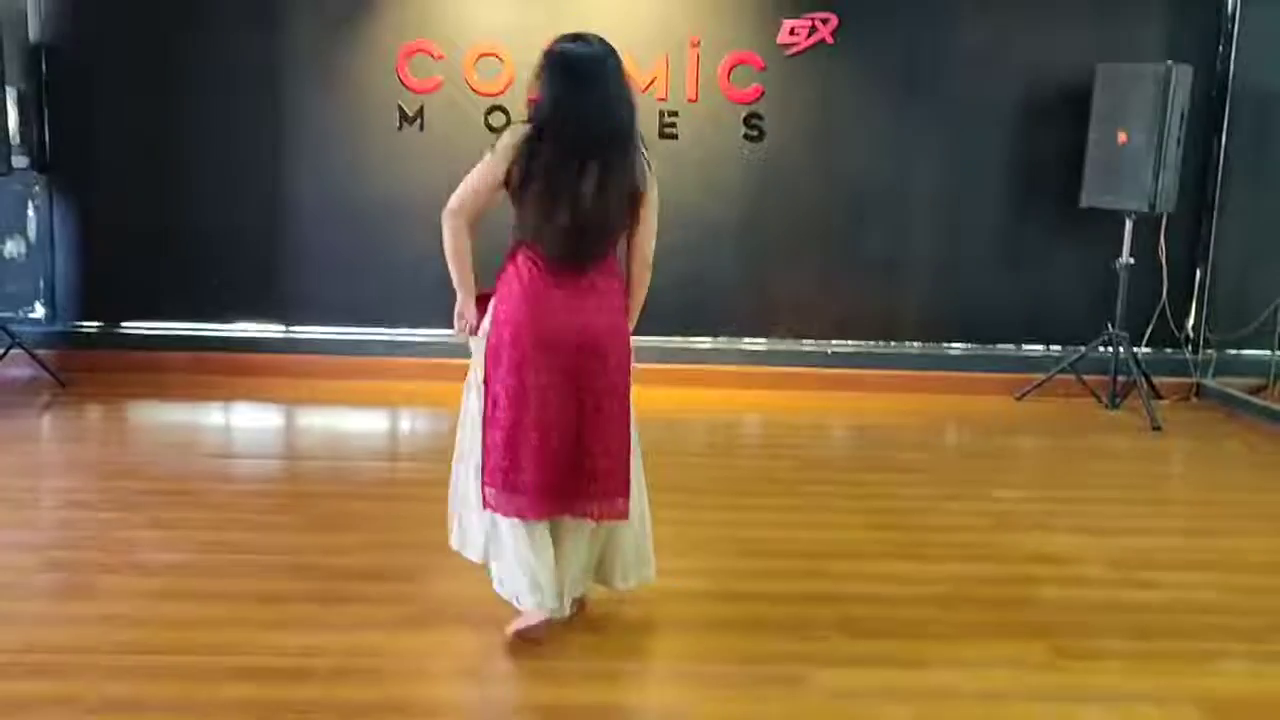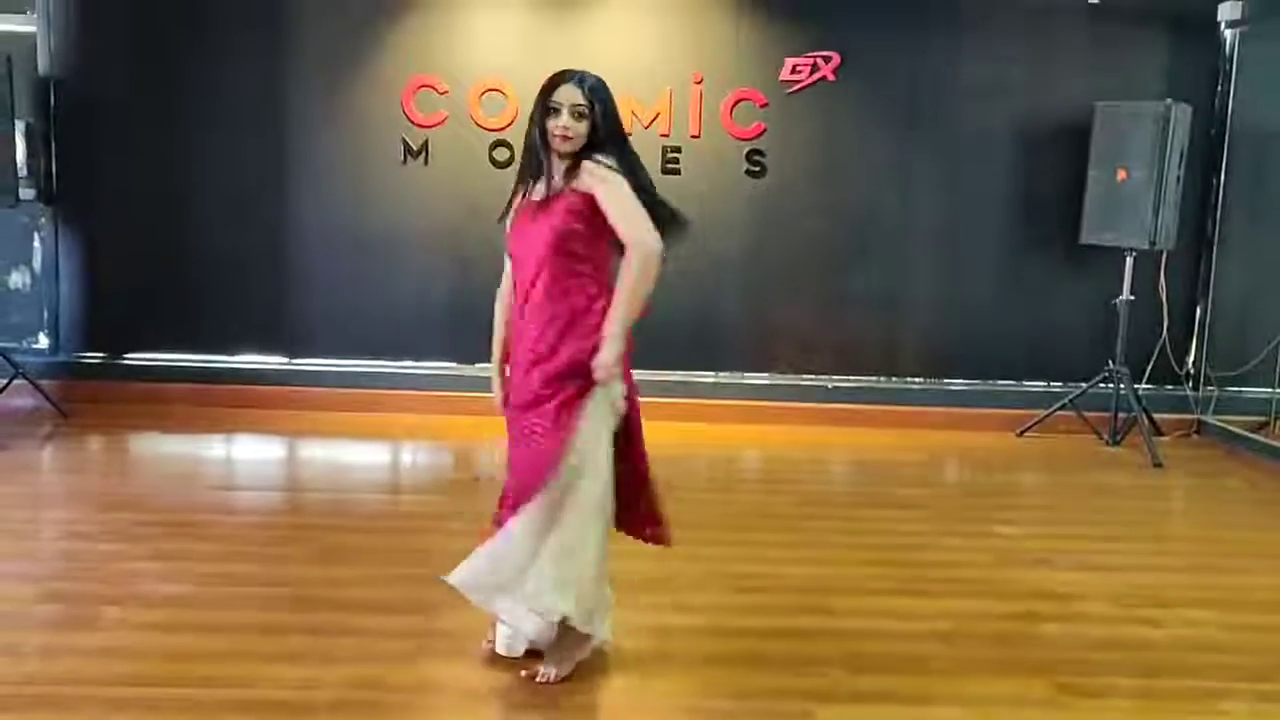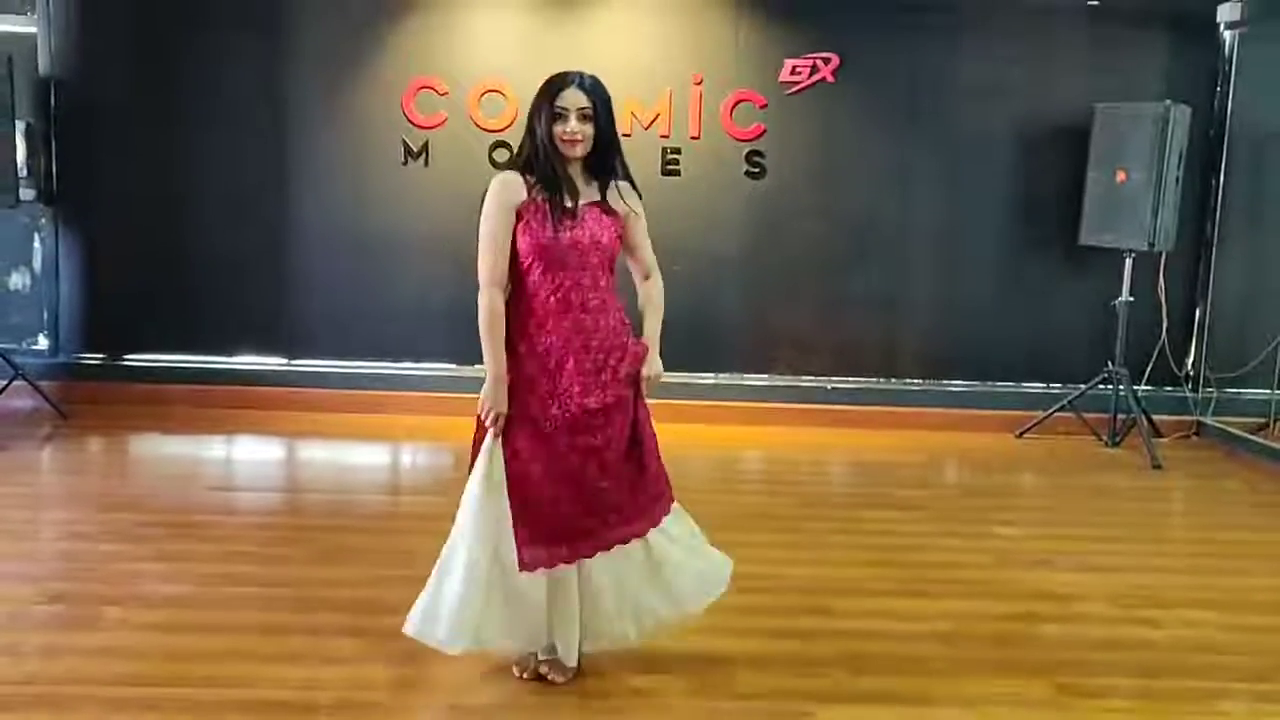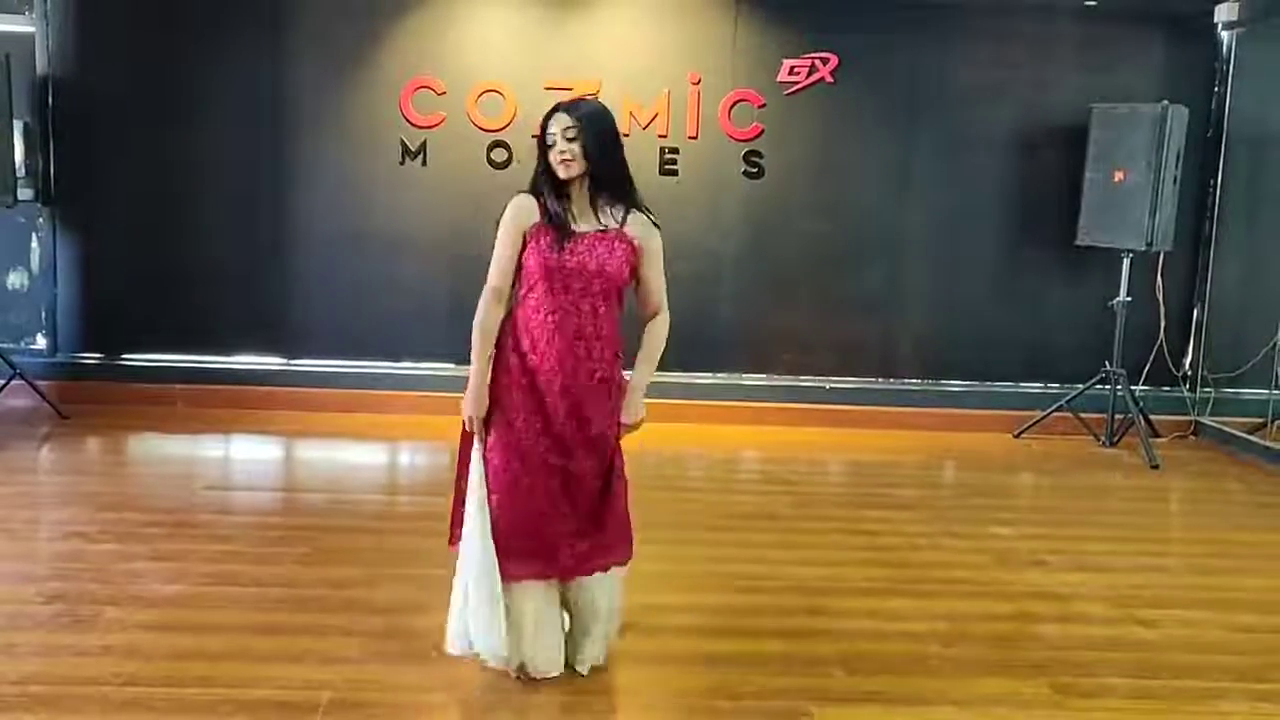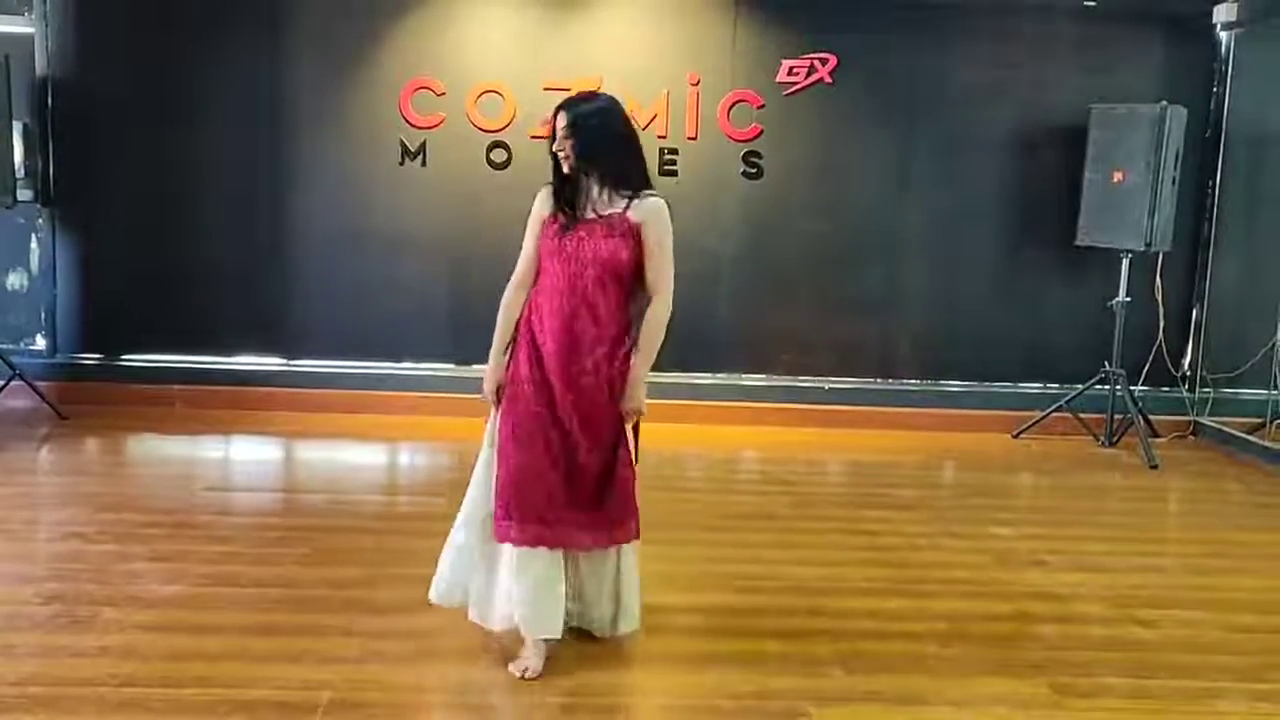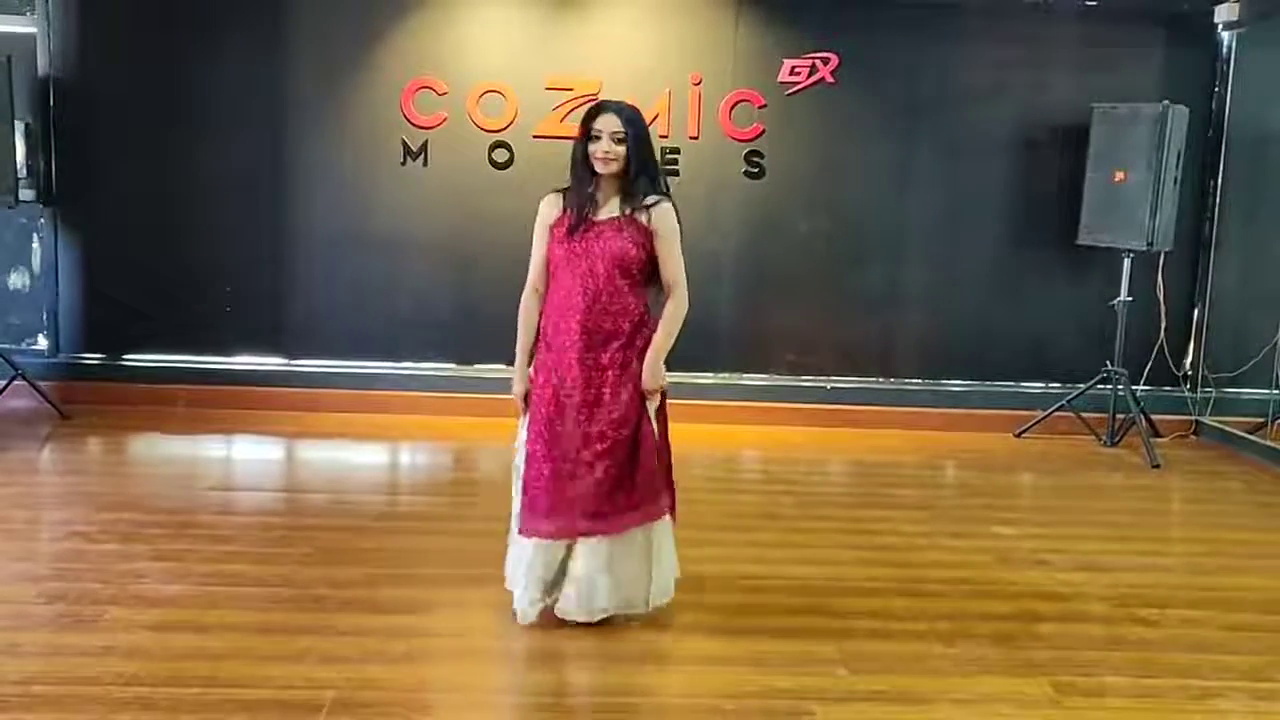
dt=0.5s
person 1, frame 1
left shoulder: (524, 141)
right shoulder: (635, 160)
left elbow: (455, 217)
right elbow: (641, 262)
left wrist: (467, 298)
right wrist: (624, 327)
left hip: (527, 314)
right hip: (599, 321)
left knee: (521, 454)
right knee: (589, 457)
left ankle: (534, 594)
right ankle: (569, 589)
person 1, frame 2
left shoulder: (598, 173)
right shoulder: (522, 191)
left elbow: (646, 248)
left wrist: (613, 340)
right wrist: (499, 363)
left hip: (583, 362)
right hip: (531, 363)
left knee: (566, 491)
right knee: (534, 491)
left ankle: (573, 629)
right ankle: (533, 621)
person 1, frame 3
left shoulder: (619, 195)
right shoulder: (511, 188)
left elbow: (649, 276)
right elbow: (490, 288)
left wrist: (651, 347)
right wrist: (495, 377)
left hip: (606, 372)
right hip: (534, 373)
left knee: (601, 500)
right knee: (533, 504)
left ankle: (571, 637)
right ankle: (534, 635)
person 1, frame 4
left shoulder: (636, 226)
right shoulder: (526, 210)
left elbow: (657, 314)
right elbow: (493, 298)
left wrist: (636, 393)
right wrist: (477, 384)
left hip: (593, 391)
right hip: (521, 385)
left knee: (590, 516)
right knee: (522, 514)
left ankle: (584, 633)
right ankle: (533, 640)
person 1, frame 5
left shoulder: (647, 210)
right shoulder: (550, 200)
left elbow: (660, 300)
right elbow: (521, 283)
left wrist: (637, 380)
right wrist: (496, 360)
left hip: (602, 372)
right hip: (537, 366)
left knee: (596, 495)
right knee: (530, 491)
left ankle: (592, 610)
right ankle: (537, 628)
person 1, frame 6
left shoulder: (654, 212)
right shoulder: (555, 208)
left elbow: (677, 294)
right elbow: (534, 290)
left wrist: (655, 358)
right wrist: (521, 365)
left hip: (622, 365)
right hip: (560, 363)
left knee: (615, 479)
right knee: (552, 476)
left ankle: (590, 591)
right ankle: (542, 583)
